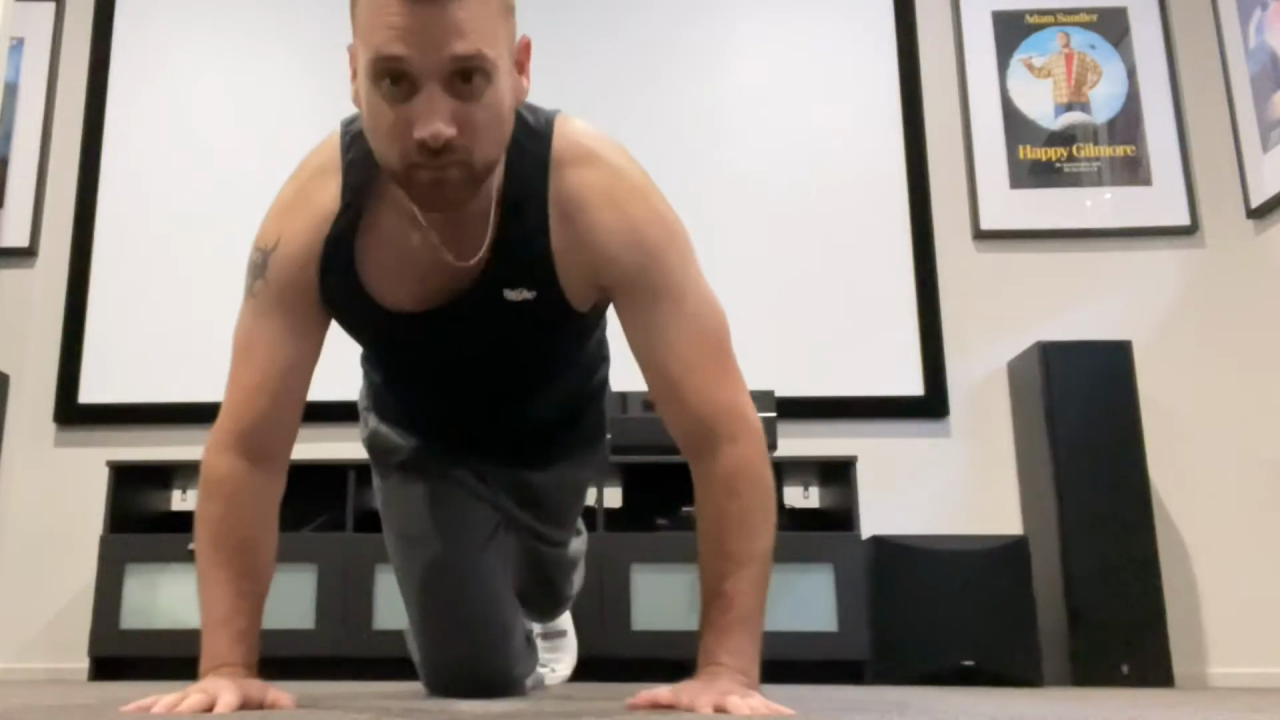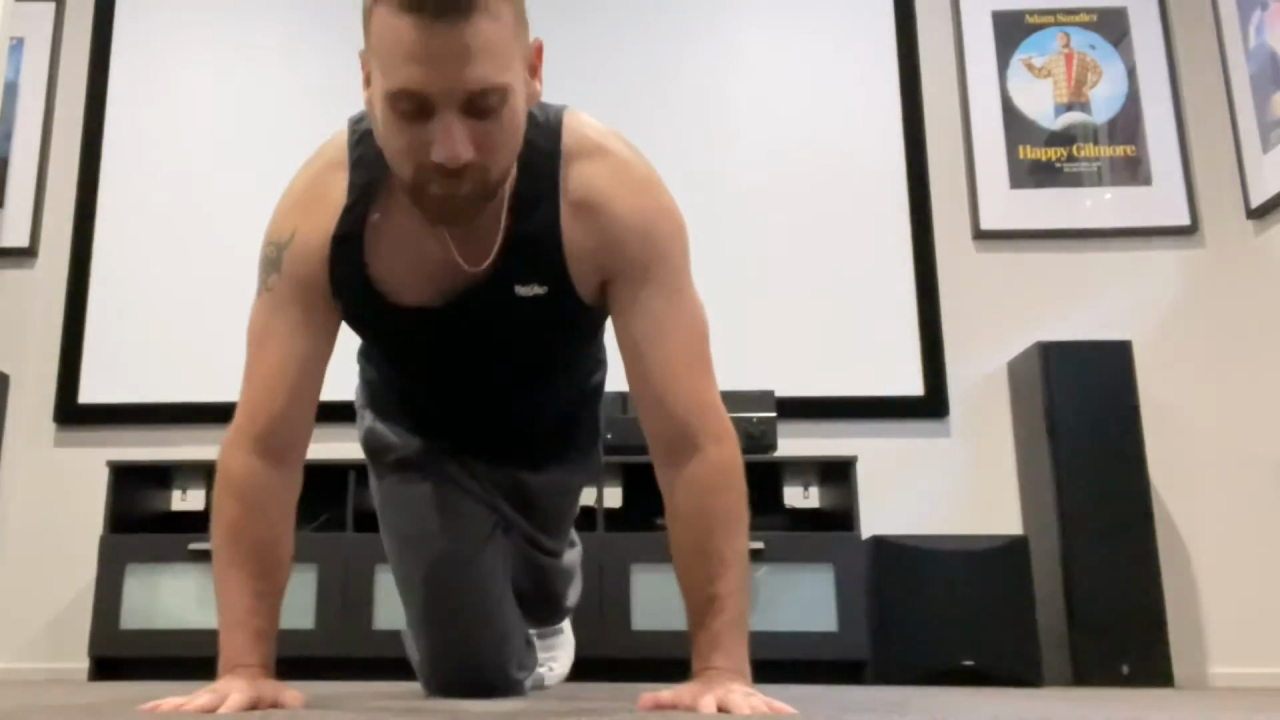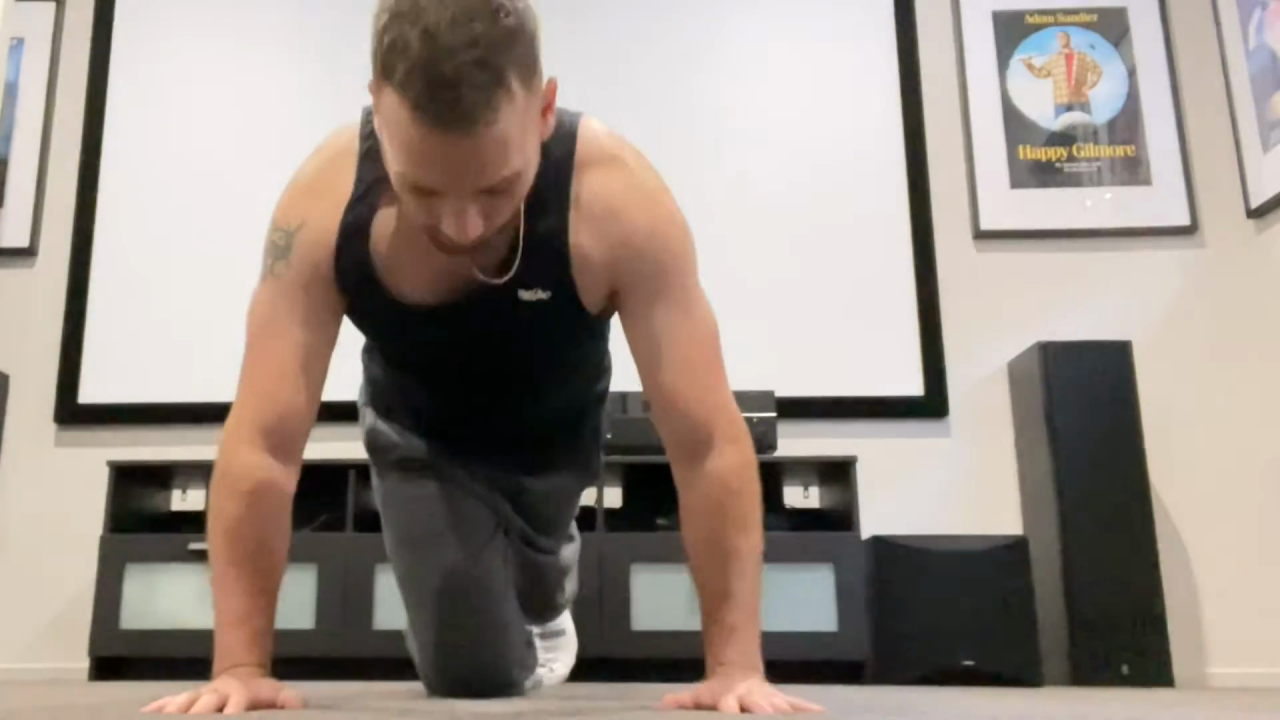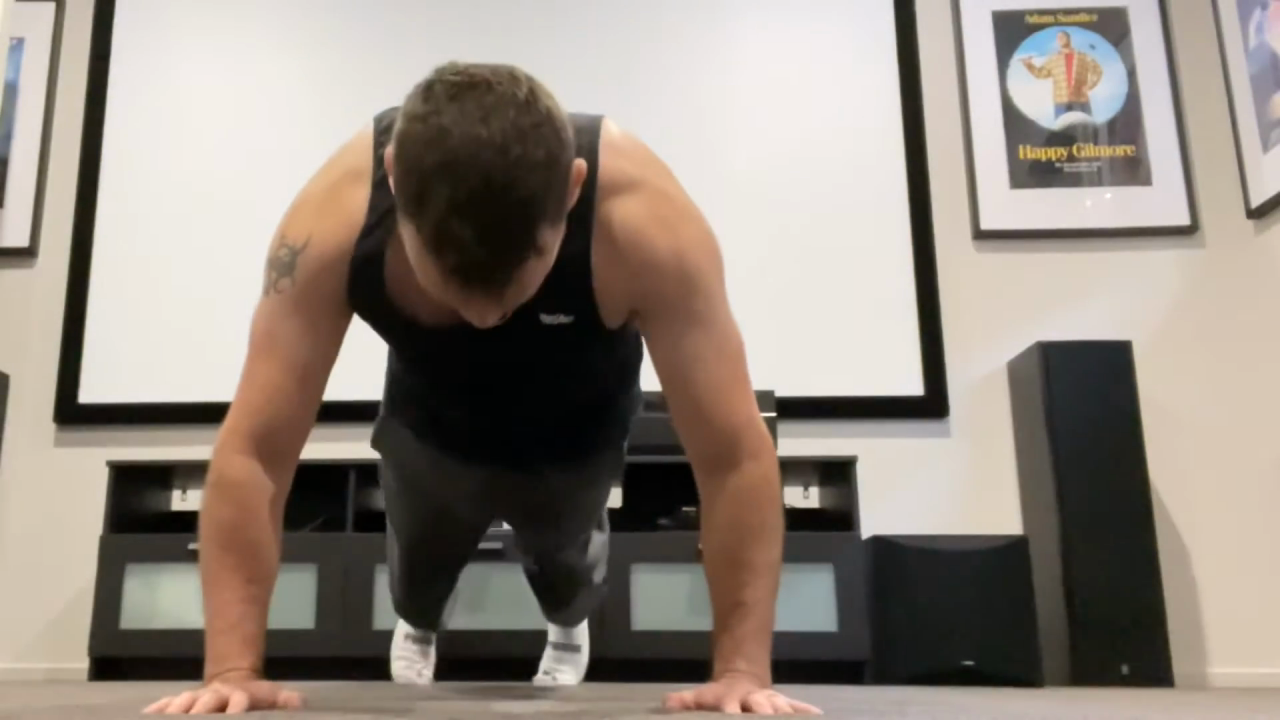
dt=1s
person 1, frame 1
left shoulder: (599, 194)
right shoulder: (313, 211)
left elbow: (723, 437)
right elbow: (246, 451)
left hip: (558, 428)
right hip: (417, 433)
left knee: (541, 582)
left ankle: (547, 614)
right ankle: (521, 655)
person 1, frame 2
left shoulder: (611, 192)
right shoulder: (320, 208)
left elbow: (692, 439)
right elbow: (263, 451)
left hip: (554, 427)
right hip: (414, 430)
left knee: (539, 585)
left ankle: (544, 616)
right ankle: (520, 649)
person 1, frame 3
left shoulder: (617, 201)
right shoulder: (326, 200)
left elbow: (708, 444)
right elbow: (263, 444)
left wrist: (736, 662)
left hip: (557, 430)
right hip: (416, 434)
left knee: (537, 572)
left ankle: (547, 613)
right ankle: (517, 648)
person 1, frame 4
left shoulder: (644, 218)
right shoulder: (338, 212)
left elbow: (734, 455)
right elbow: (254, 450)
left hip: (578, 433)
right hip: (427, 426)
left knee: (566, 559)
right knee: (419, 569)
left ankle: (567, 627)
right ankle: (417, 622)
